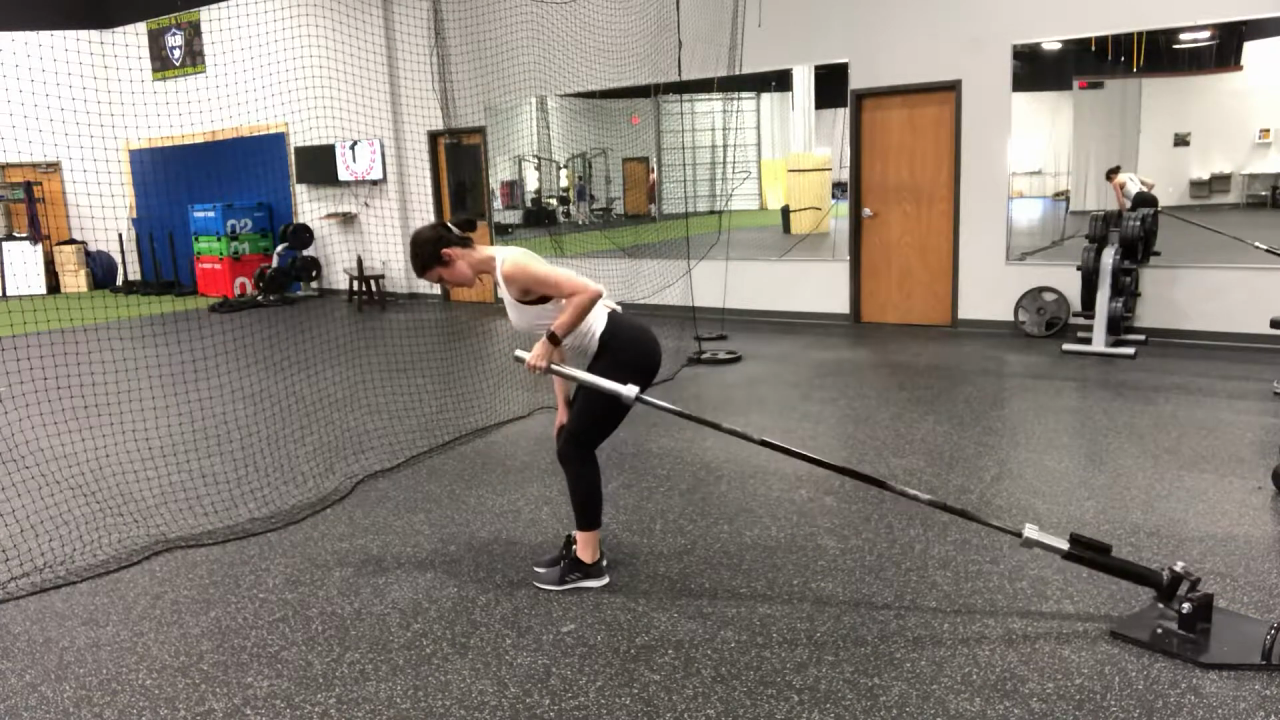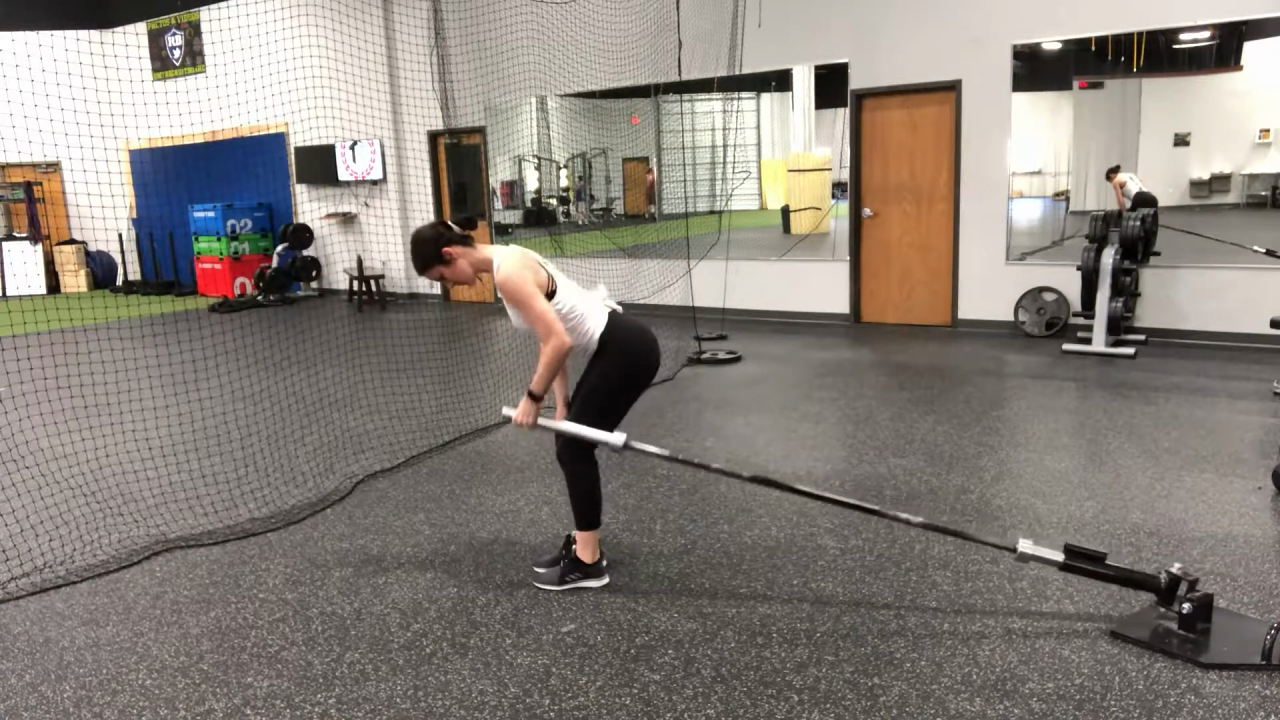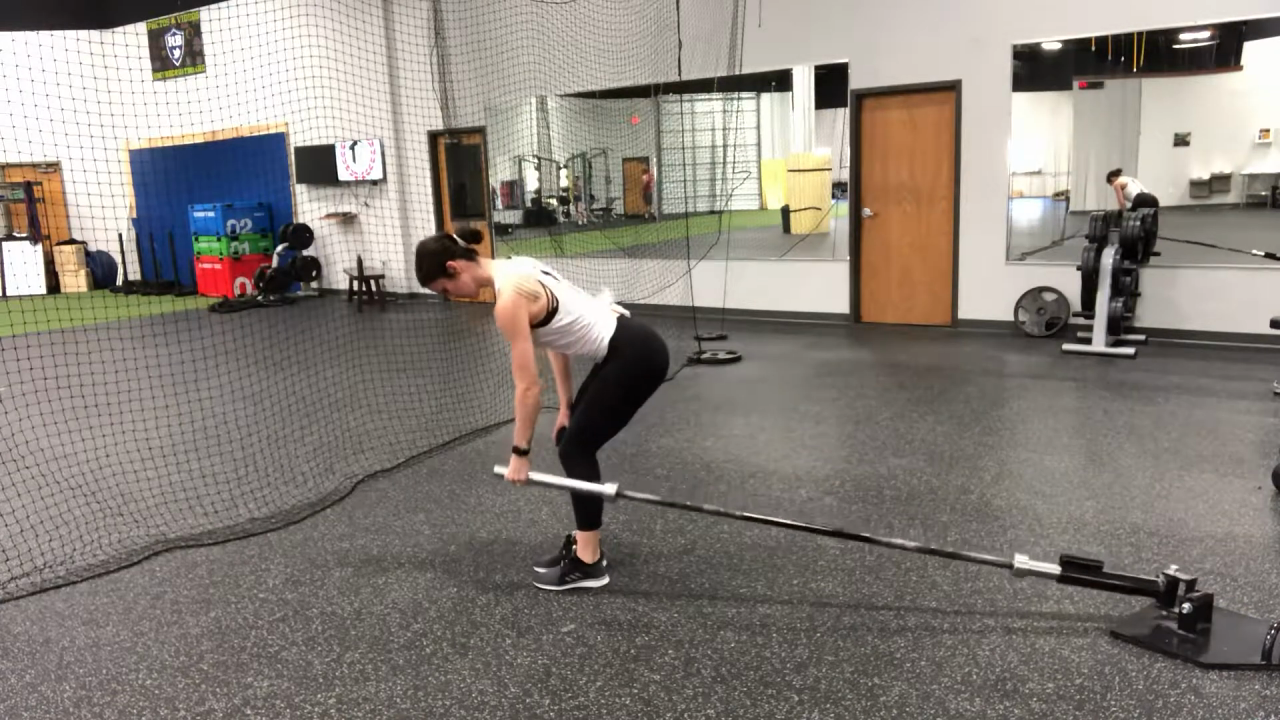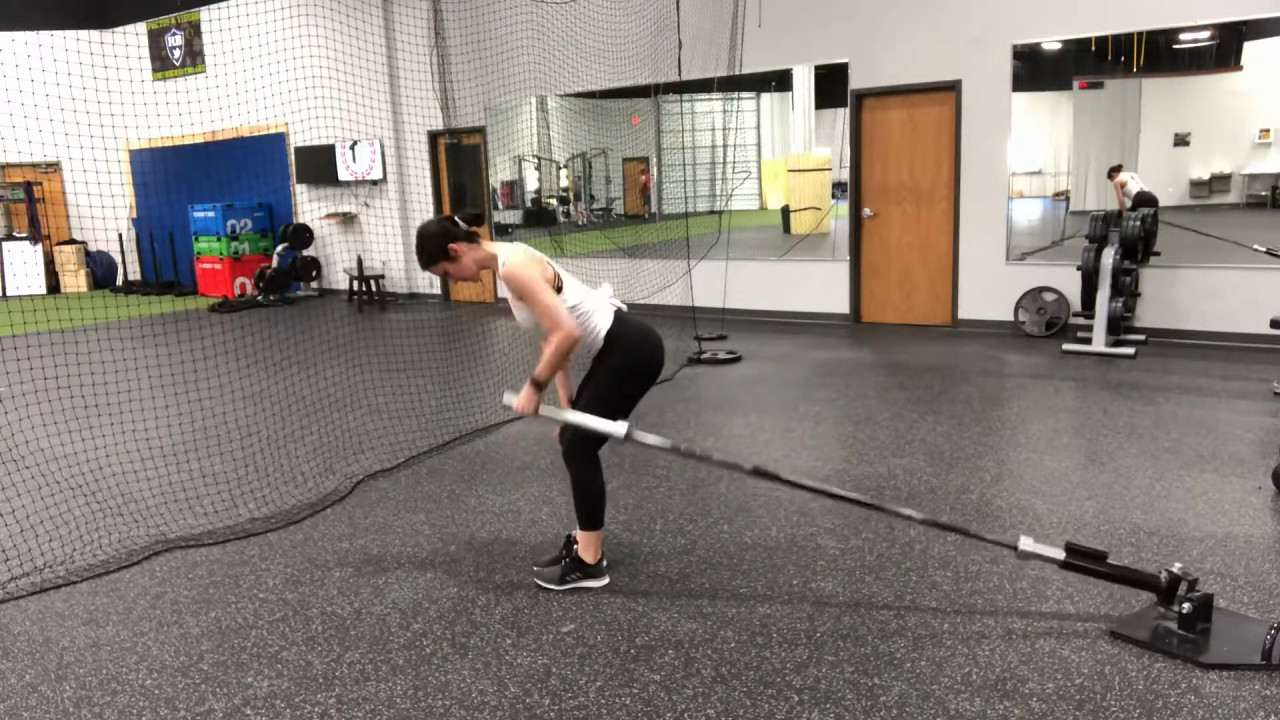
dt=0.4s
person 1, frame 1
left shoulder: (511, 266)
right shoulder: (504, 269)
left elbow: (589, 292)
right elbow: (553, 321)
left wrist: (547, 342)
right wrist: (564, 403)
left hip: (627, 350)
right hip: (615, 348)
left knee: (575, 448)
right knee: (572, 443)
left ankle: (588, 563)
right ankle: (583, 544)
person 1, frame 2
left shoulder: (508, 273)
right shoulder: (509, 261)
left elbow: (559, 342)
right elbow: (553, 335)
left wrist: (532, 399)
right wrist: (562, 403)
left hip: (627, 351)
right hip: (617, 346)
left knee: (574, 448)
right knee: (570, 442)
left ankle: (588, 563)
right ankle: (583, 543)
person 1, frame 3
left shoulder: (509, 299)
right shoulder: (515, 269)
left elbow: (527, 386)
left wrist: (520, 453)
right wrist: (566, 407)
left hip: (636, 356)
right hip: (624, 347)
left knee: (576, 448)
right knee: (571, 439)
left ankle: (588, 562)
right ankle: (583, 544)
person 1, frame 4
left shoulder: (513, 267)
right shoulder: (511, 261)
left elbow: (567, 333)
right elbow: (558, 332)
left wrist: (535, 388)
right wrist: (566, 401)
left hip: (631, 350)
right hip: (618, 346)
left knee: (579, 447)
right knee: (574, 441)
left ankle: (589, 563)
right ankle: (584, 542)
